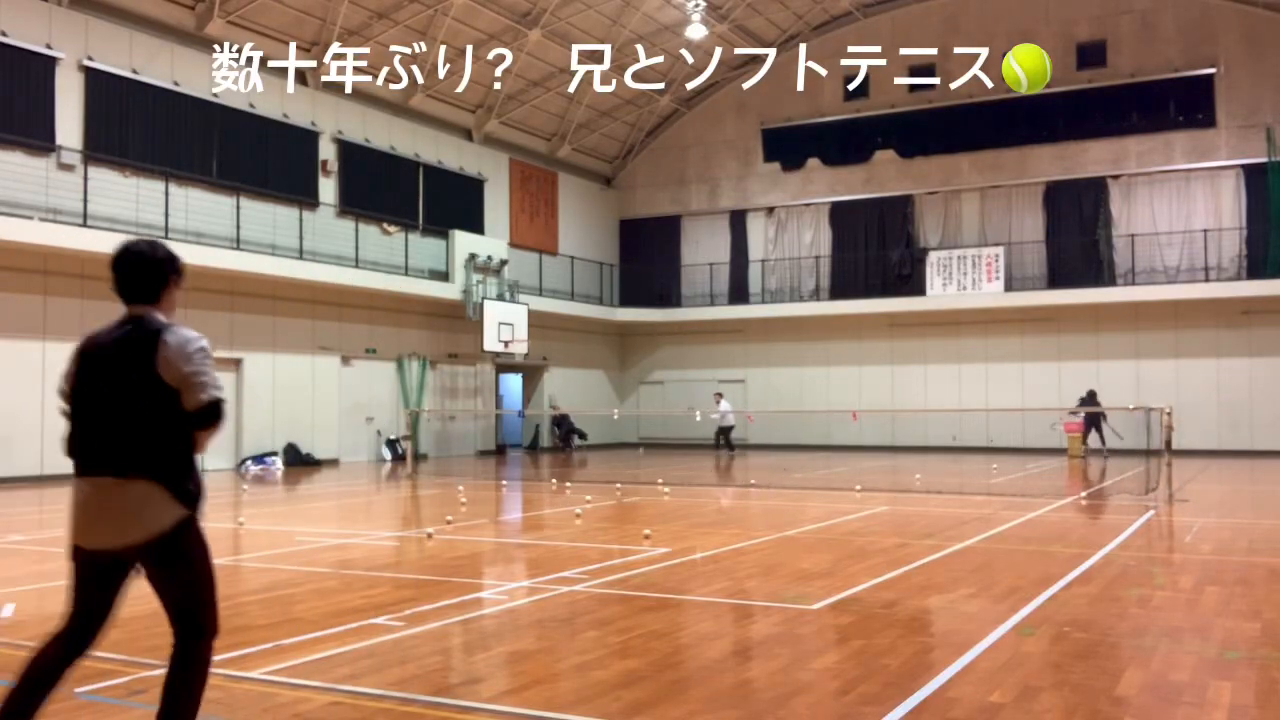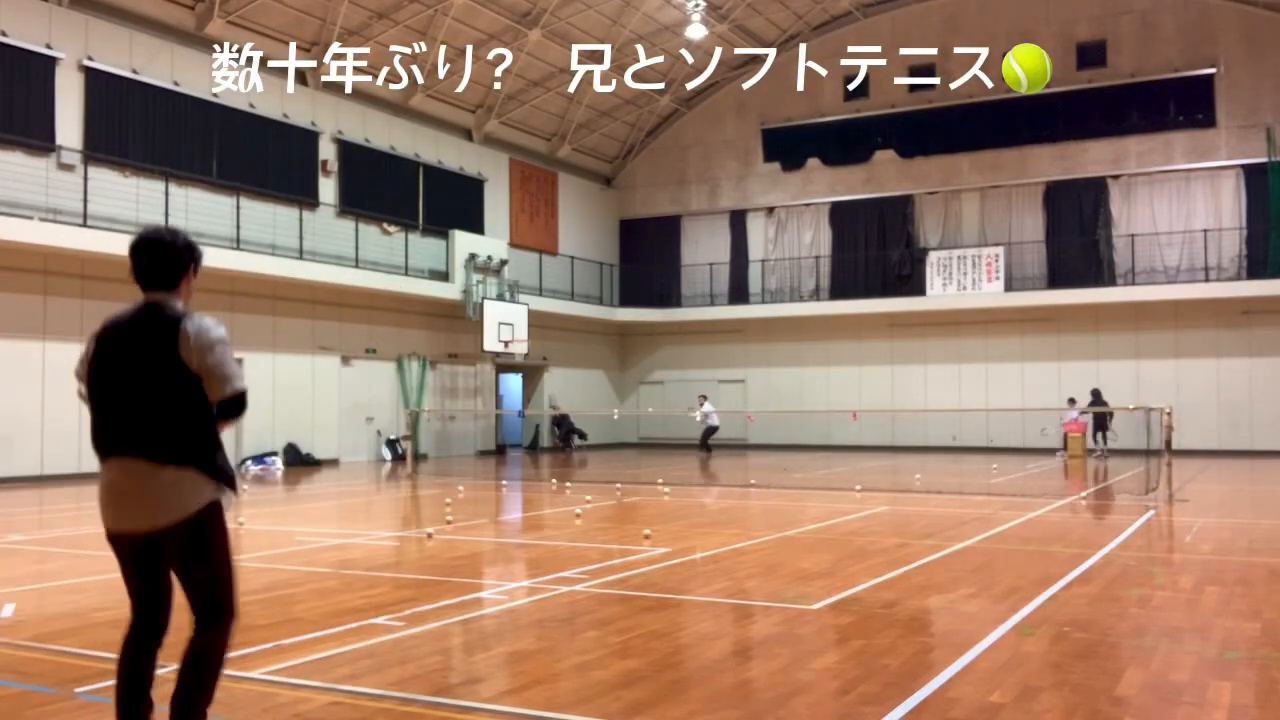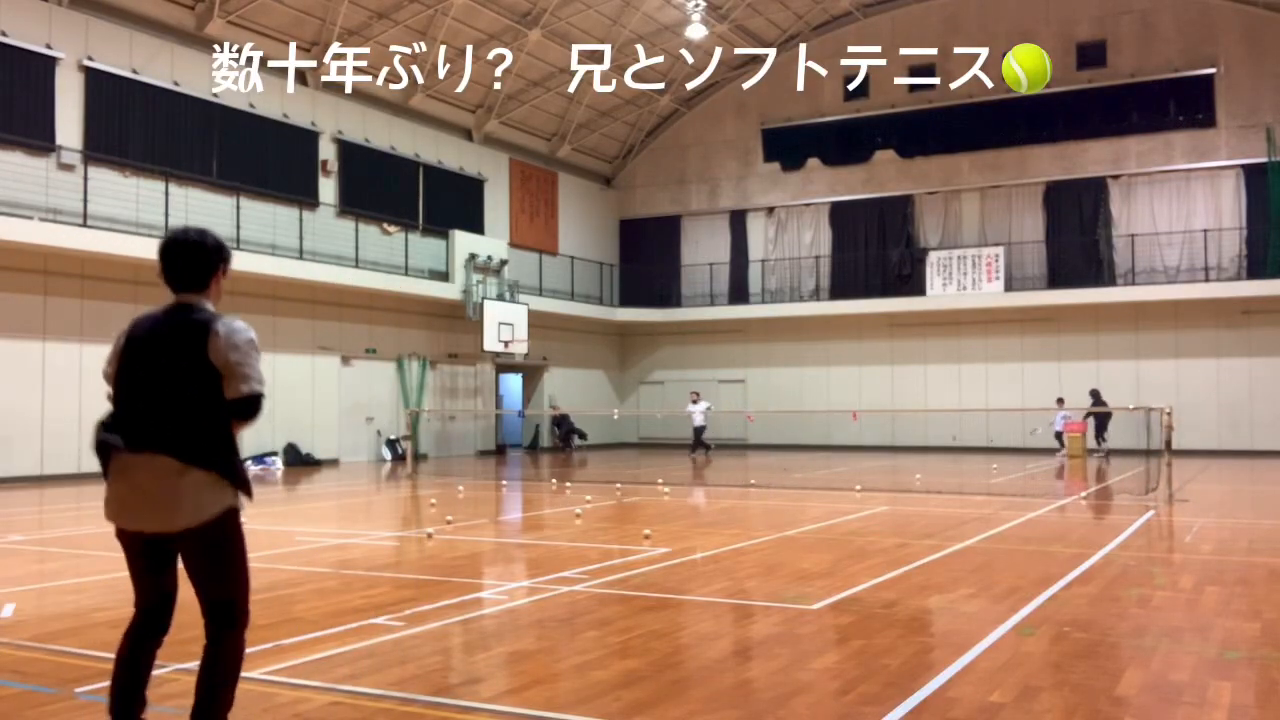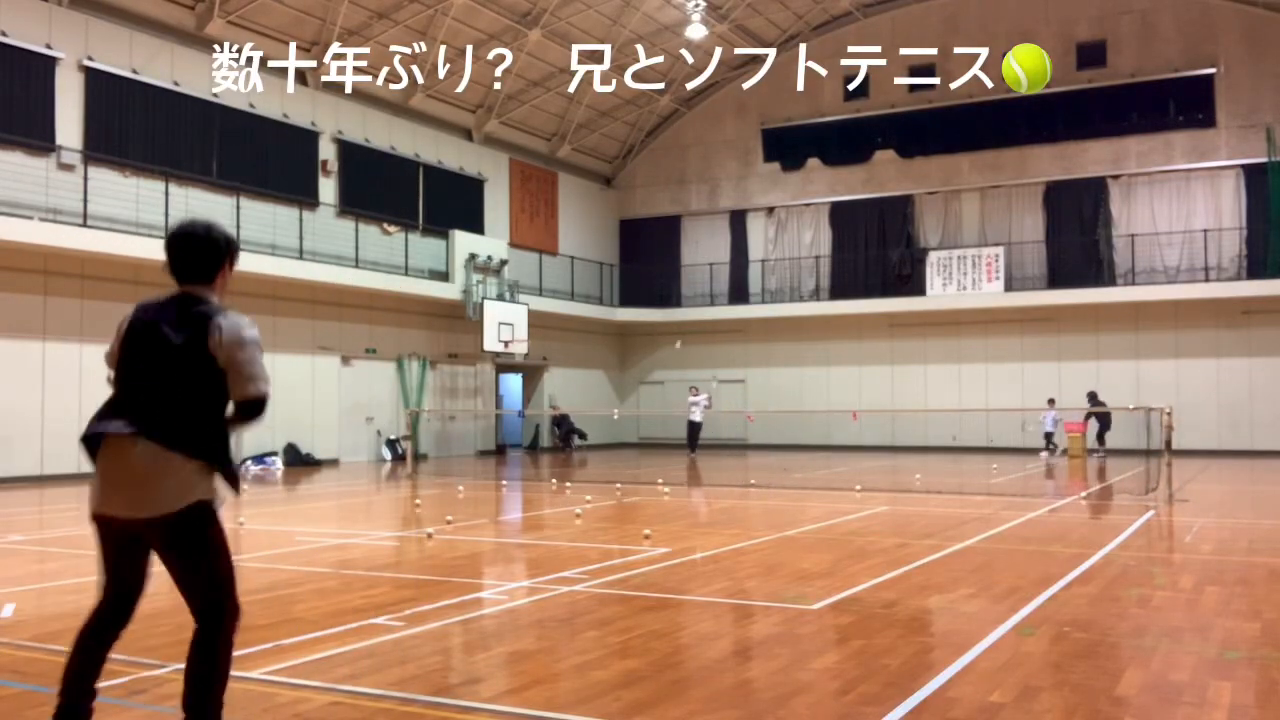
dt=0.3s
person 1, frame 1
left shoulder: (90, 349)
right shoulder: (180, 344)
left elbow: (75, 416)
right elbow: (207, 414)
right wrist: (185, 446)
left hip: (93, 509)
right hip: (157, 508)
left knee: (79, 628)
right knee: (196, 630)
person 1, frame 2
left shoulder: (106, 335)
right shoulder: (198, 331)
left elbow: (92, 398)
right elbow: (232, 404)
left wrist: (135, 436)
right wrist: (200, 433)
left hip: (121, 495)
right hip: (183, 492)
left knee: (148, 618)
right knee: (215, 617)
person 1, frame 3
left shoulder: (135, 332)
right shoulder: (228, 333)
left elbow: (117, 395)
right elbow: (245, 406)
right wrist: (213, 434)
left hip: (132, 492)
right hip: (199, 492)
left knee: (150, 615)
right knee: (226, 624)
person 1, frame 4
left shoulder: (137, 319)
right shoulder: (230, 327)
left elbow: (120, 379)
right elbow: (252, 403)
right wrist: (215, 425)
left hip: (114, 479)
right hip: (176, 484)
left knee: (116, 602)
right knee: (217, 616)
